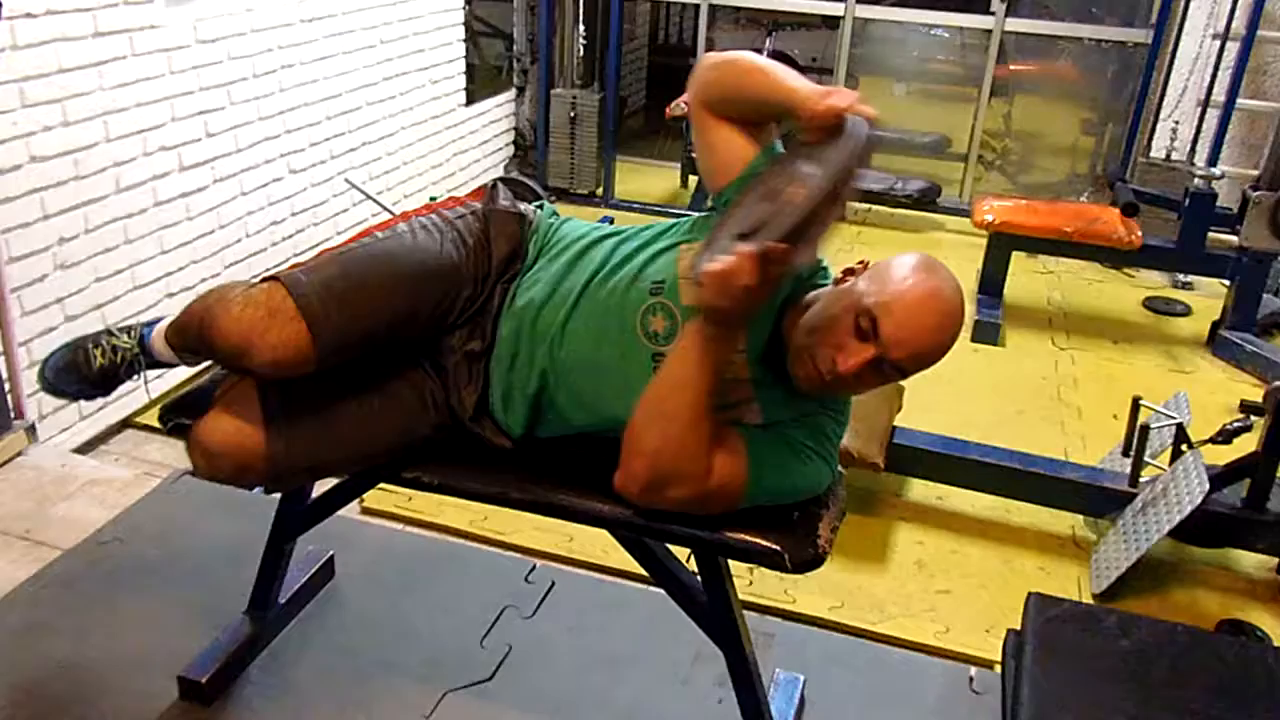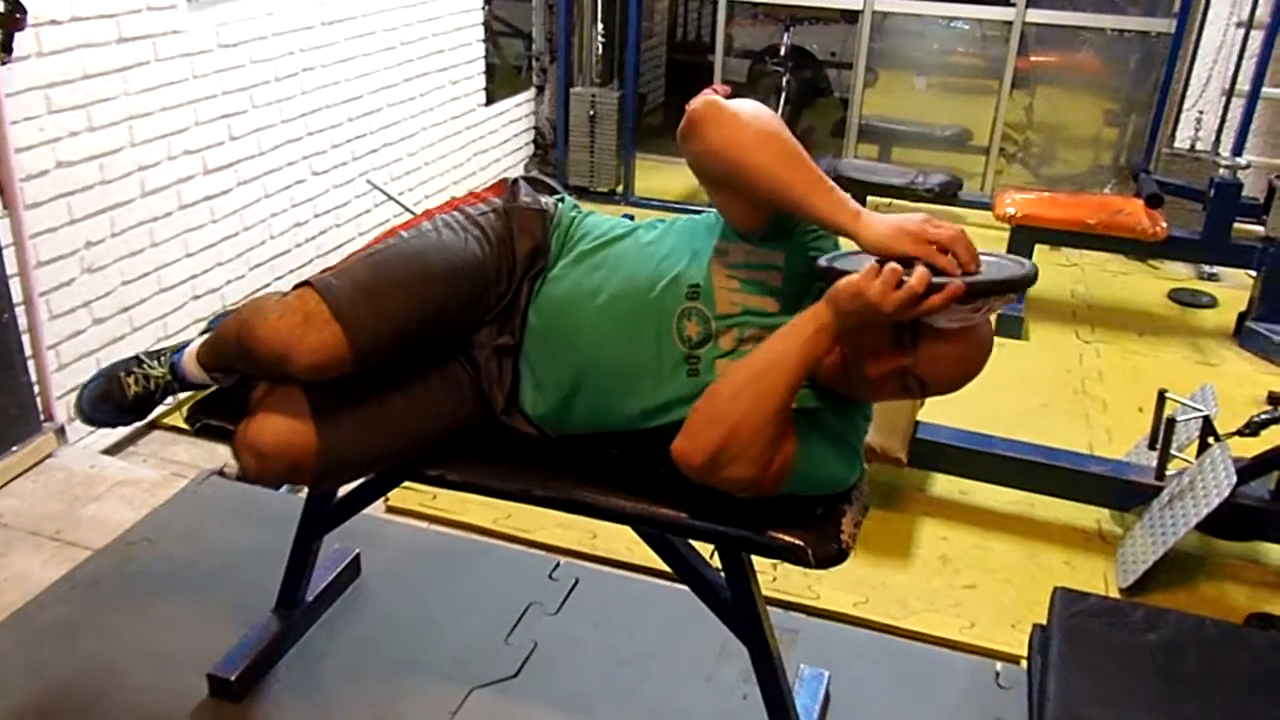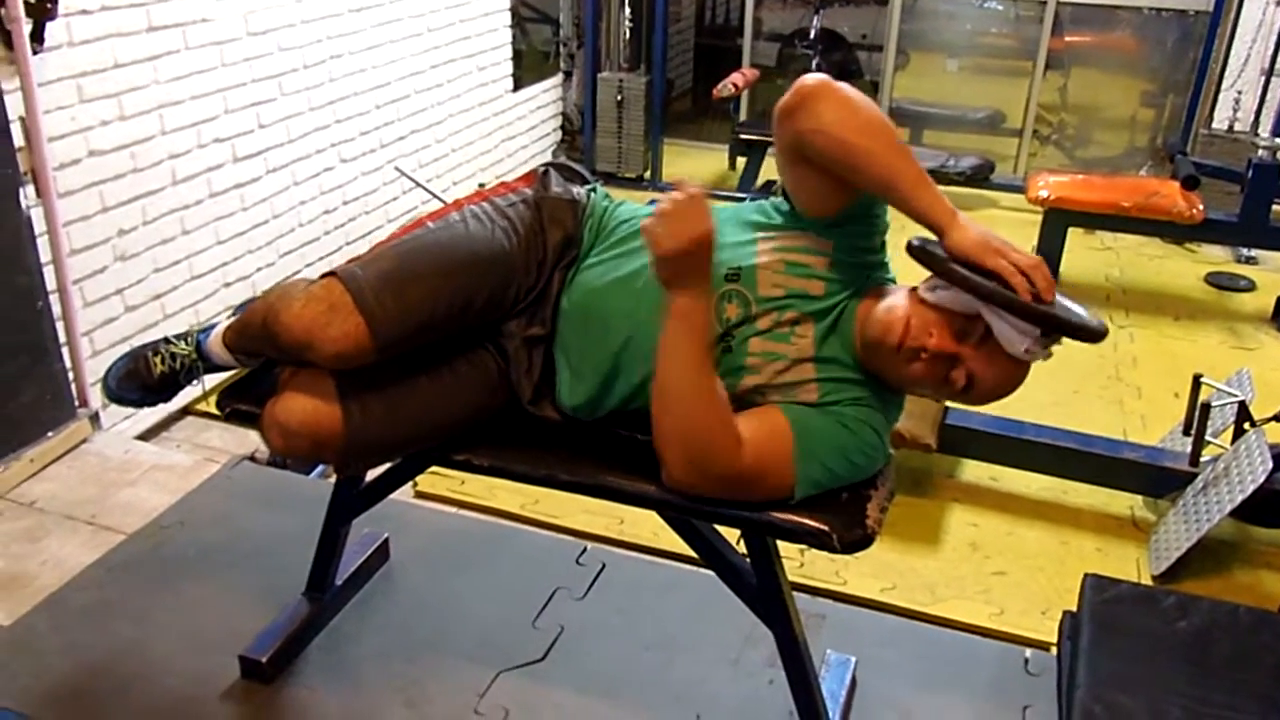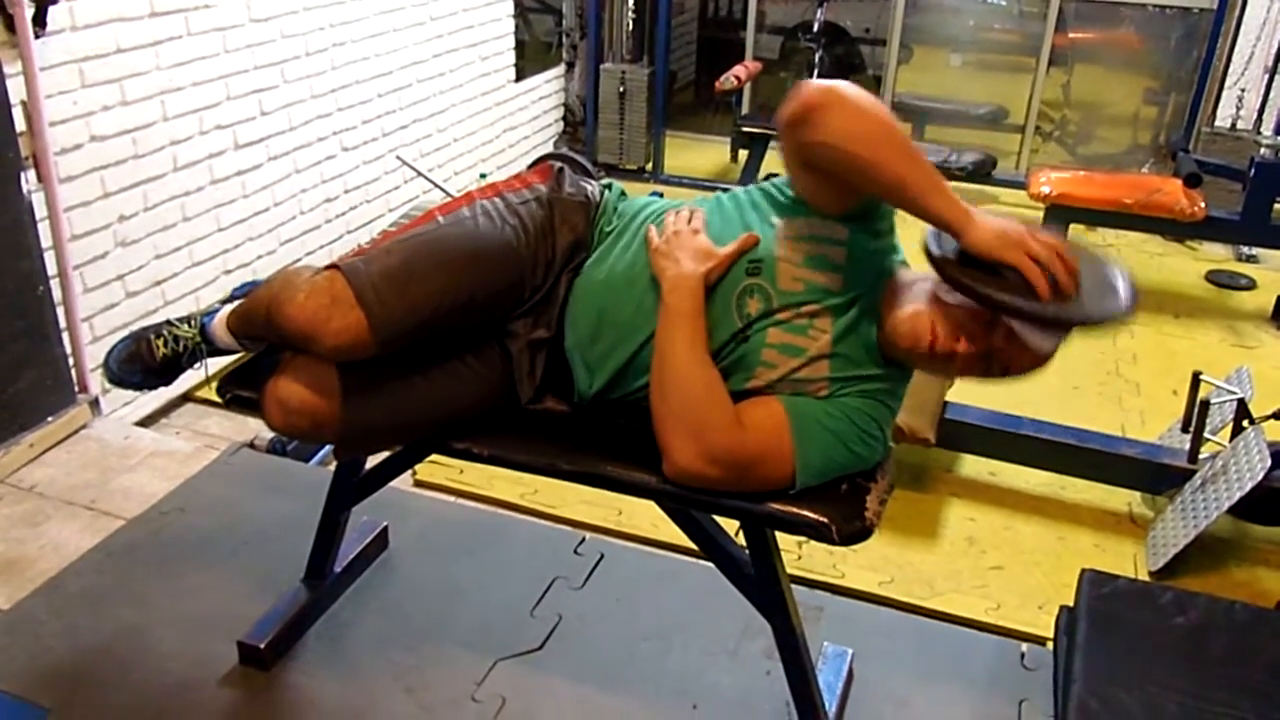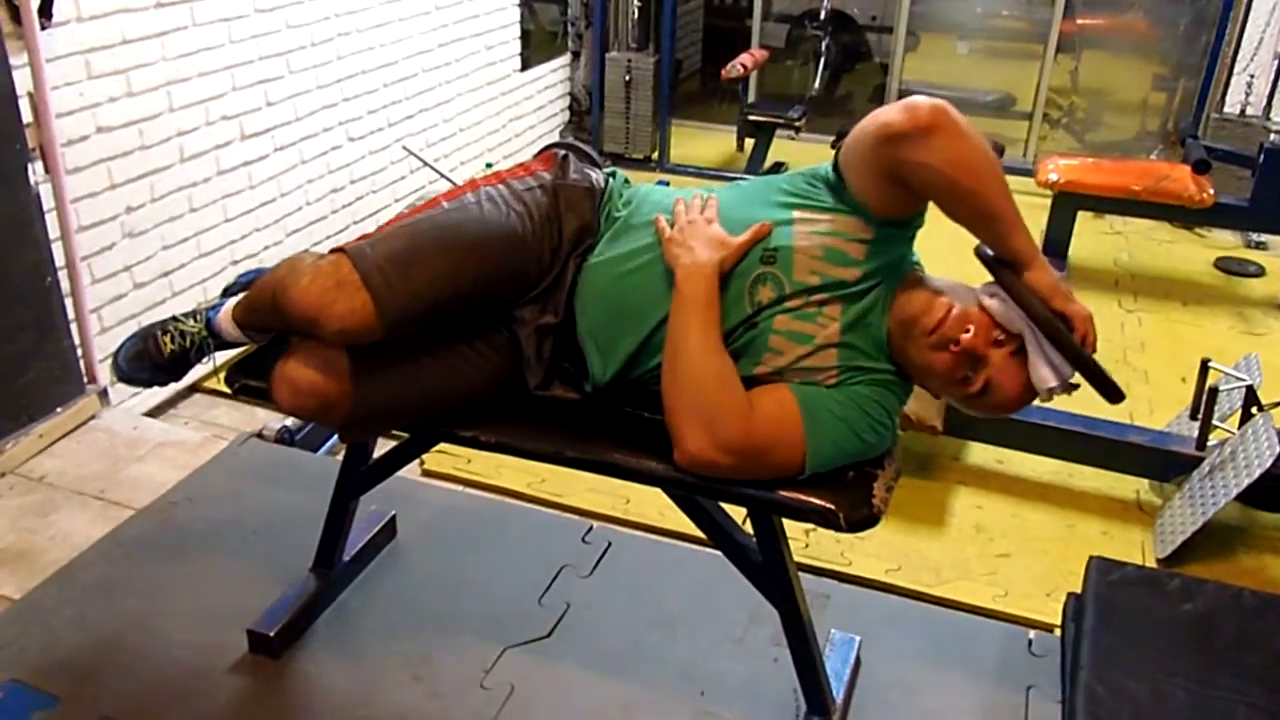
dt=1s
person 1, frame 1
left shoulder: (803, 449)
left elbow: (647, 476)
right elbow: (712, 83)
left wrist: (709, 324)
right wrist: (819, 101)
left hip: (477, 394)
left knee: (223, 447)
right knee: (261, 334)
right ankle: (169, 341)
person 1, frame 2
left shoulder: (830, 442)
right shoulder: (807, 239)
left elbow: (704, 452)
right elbow: (710, 122)
left wrist: (828, 321)
right wrist: (857, 220)
left hip: (505, 385)
left knee: (269, 447)
right knee: (301, 337)
left ankle: (240, 380)
right ankle: (202, 359)
person 1, frame 3
left shoulder: (851, 430)
right shoulder: (851, 241)
left elbow: (696, 464)
right elbow: (812, 103)
left wrist: (688, 291)
right wrist: (954, 227)
left hip: (535, 374)
left knee: (297, 426)
right knee: (324, 328)
left ankle: (265, 364)
right ankle: (227, 340)
person 1, frame 4
left shoulder: (857, 415)
right shoulder: (868, 223)
left elbow: (697, 454)
right elbow: (815, 108)
left wrist: (682, 284)
right wrist: (966, 219)
left hip: (544, 366)
left knee: (298, 406)
right knee: (326, 318)
left ankle: (266, 339)
right ankle: (234, 322)
person 1, frame 5
left shoulder: (862, 410)
right shoulder: (880, 233)
left elbow: (706, 442)
right elbow: (918, 124)
left wrist: (696, 274)
right wrist: (1033, 266)
left hip: (548, 347)
left knee: (305, 387)
right knee: (331, 303)
left ankle: (281, 310)
right ankle: (237, 316)
